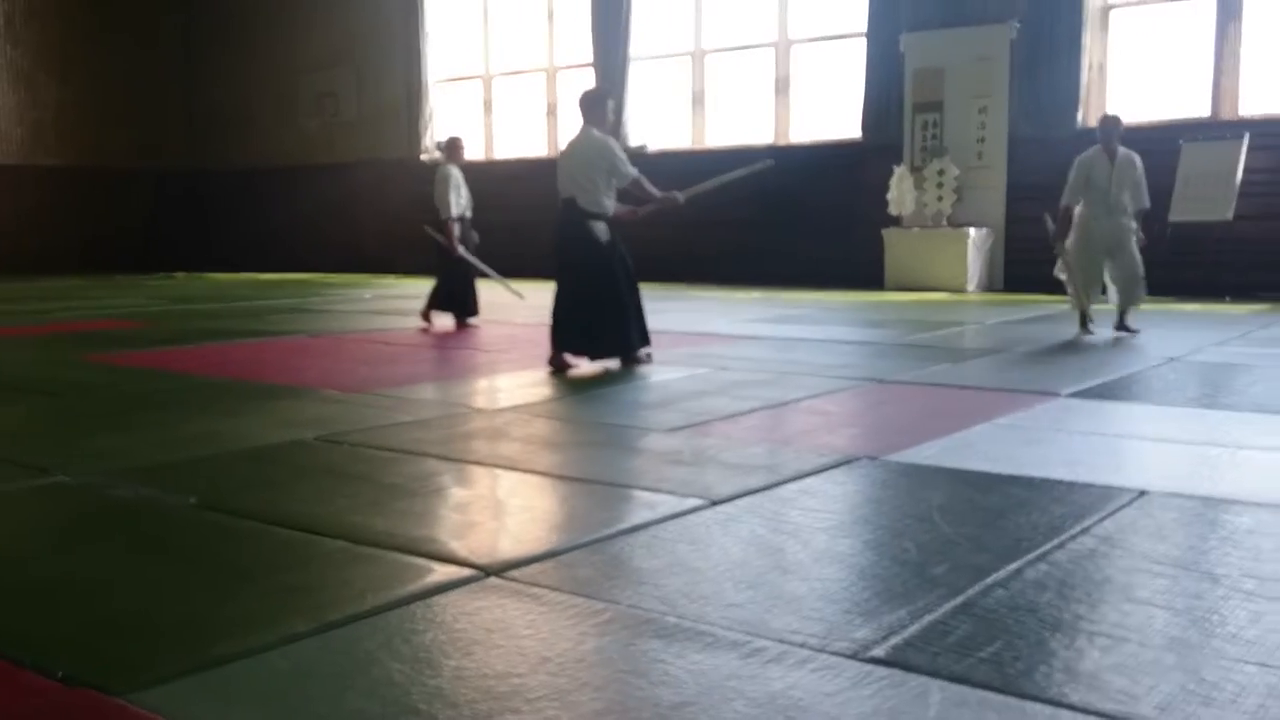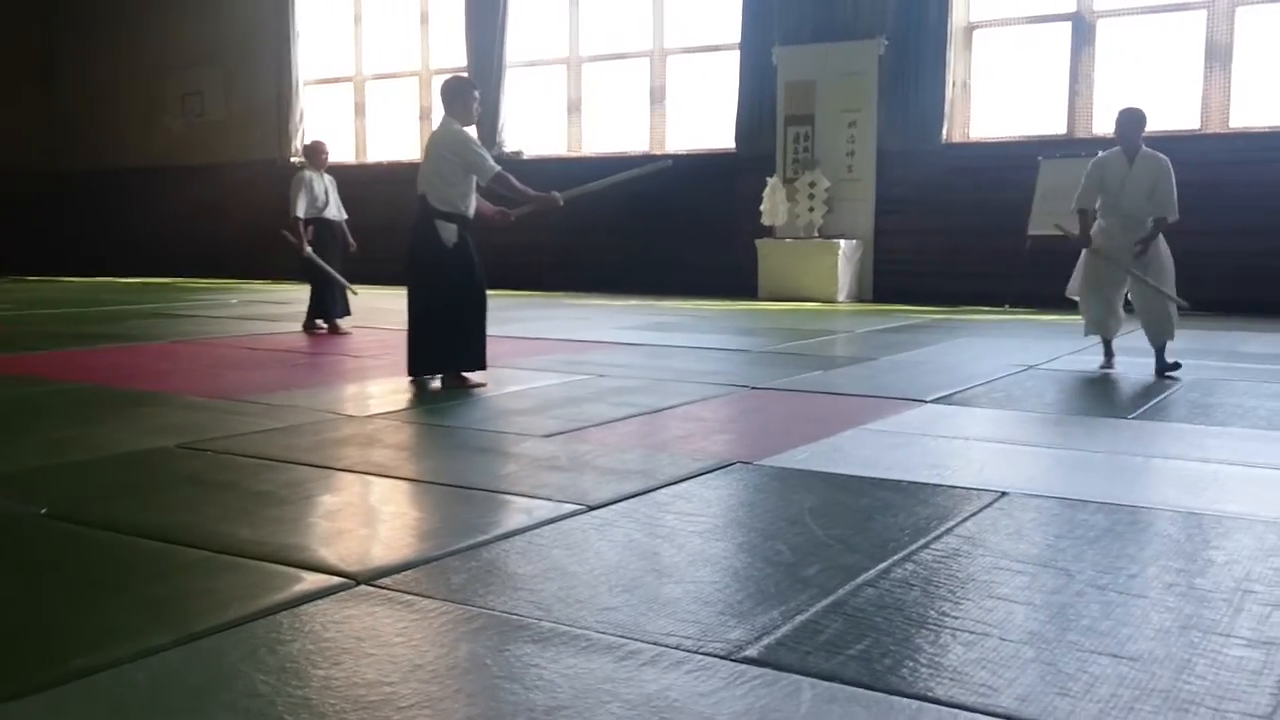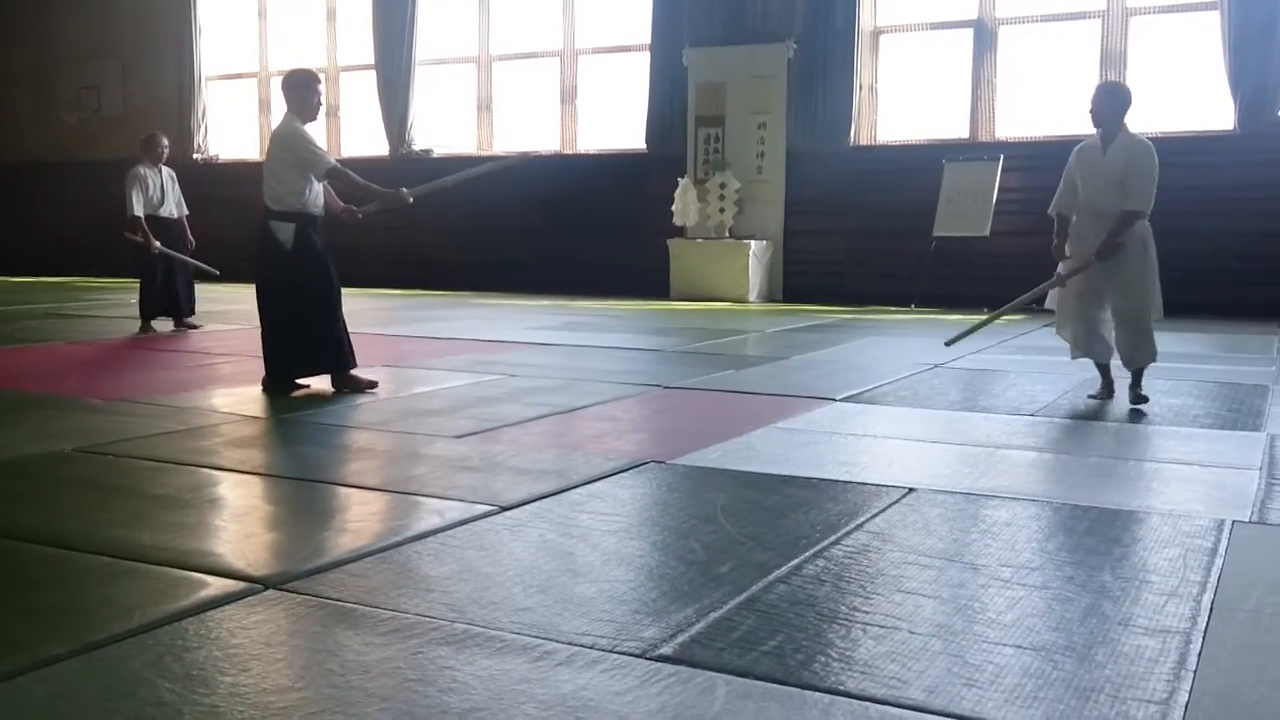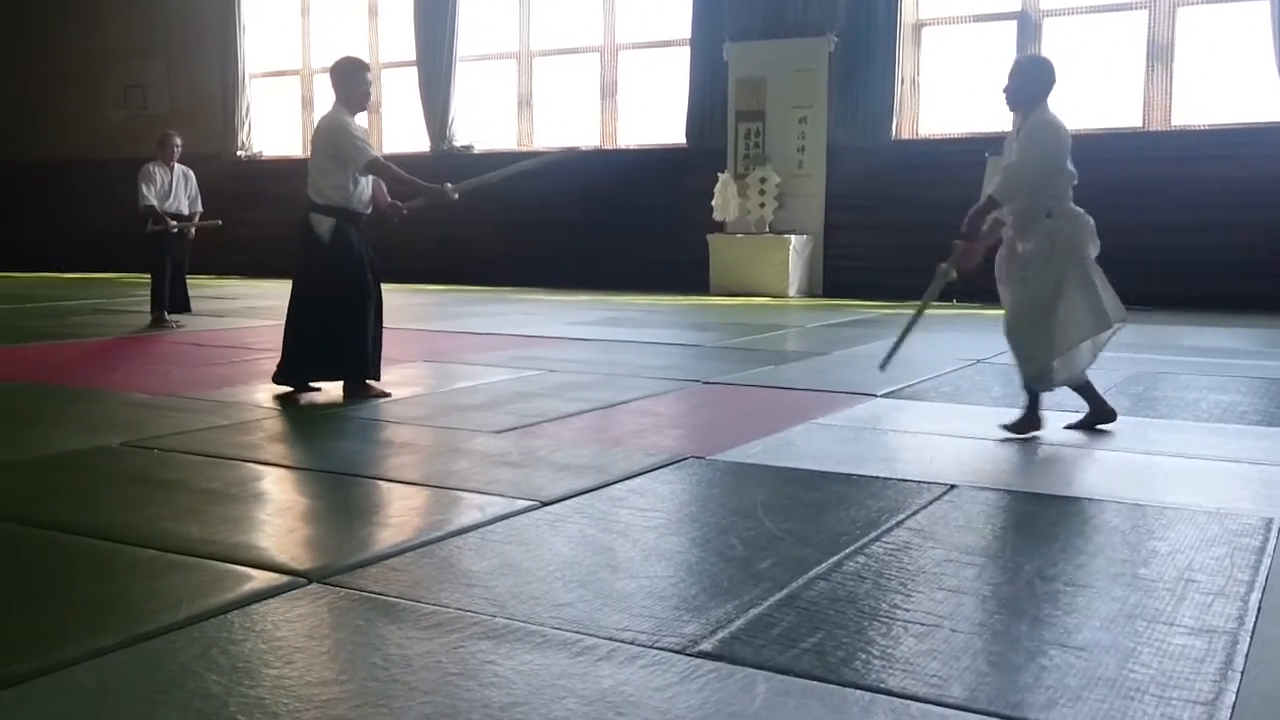
dt=1s
person 1, frame 1
left shoulder: (570, 148)
right shoulder: (603, 145)
right elbow: (633, 180)
left wrist: (619, 209)
right wrist: (662, 198)
left hip: (569, 225)
right hip: (591, 227)
left knee: (571, 287)
right knee: (616, 284)
left ankle: (559, 350)
right ankle: (628, 349)
person 1, frame 2
left shoulder: (441, 137)
right shoulder: (458, 138)
right elbow: (496, 177)
left wrist: (489, 211)
right wrist: (538, 198)
left hip: (432, 228)
right hip: (445, 230)
left knee: (432, 298)
right knee: (463, 298)
left ankle: (425, 365)
right ankle: (452, 370)
person 1, frame 3
left shoulder: (291, 134)
right shoulder: (291, 134)
left elbow: (319, 182)
right elbow: (335, 173)
left wrist: (339, 208)
right wrist: (384, 196)
left hip: (291, 230)
right hip: (291, 232)
left knee: (286, 305)
right knee: (321, 297)
left ankle: (279, 375)
right ankle: (340, 371)
person 1, frame 4
left shoulder: (349, 126)
right shoulder: (336, 126)
left elbow: (370, 175)
right elbow: (379, 167)
left wrist: (384, 203)
right wrist: (428, 190)
left hip: (340, 225)
right hip: (334, 226)
left knee: (318, 301)
right knee: (354, 300)
left ankle: (298, 371)
right ankle: (355, 378)
person 2, frame 1
left shoulder: (1132, 160)
right shoulder: (1086, 161)
left elbow: (1138, 198)
right elbow: (1070, 197)
left wrist: (1138, 229)
right wrist: (1060, 230)
left hip: (1120, 221)
right hip: (1091, 220)
left knee: (1131, 272)
right knee: (1086, 273)
left ankle: (1122, 319)
right ankle: (1083, 320)
person 2, frame 2
left shoulder: (1159, 163)
right shoulder: (1102, 162)
left elbow: (1166, 208)
right elbow: (1086, 200)
left wrist: (1151, 238)
right wrist: (1084, 230)
left hip: (1143, 236)
right hip: (1108, 235)
left knee: (1155, 299)
right knee: (1101, 296)
left ankle: (1160, 359)
right ankle: (1108, 351)
person 2, frame 3
left shoulder: (1140, 150)
right shoulder: (1082, 152)
left elbow: (1140, 204)
right elbow: (1066, 200)
left wrist: (1112, 238)
right wrist: (1060, 239)
left hip: (1127, 240)
right hip: (1085, 239)
left knee: (1132, 313)
right knee: (1087, 312)
left ankle: (1136, 382)
right ankle: (1105, 379)
person 2, frame 4
left shoulder: (1046, 132)
right shoulder: (1024, 133)
left elbow: (1010, 187)
right elbow: (1011, 198)
left wrist: (971, 229)
right wrist: (981, 238)
left hip: (1055, 237)
right hip: (1030, 239)
left knee: (1026, 324)
right knee: (1031, 328)
left ankle: (1032, 410)
right ankle: (1097, 406)
person 3, frame 1
left shoulder: (453, 171)
right shoulder: (449, 172)
right elbow: (447, 208)
left wrist: (468, 230)
right wrist: (452, 237)
left hip: (459, 226)
right hip: (454, 228)
left knee: (451, 272)
right knee: (463, 272)
left ankle: (430, 307)
right ankle: (462, 316)
person 3, frame 2
left shoulder: (329, 179)
right shoulder: (304, 178)
left elbow: (338, 211)
right elbow: (298, 212)
left wrist: (347, 236)
right wrist: (302, 239)
left hip: (331, 230)
right hip: (316, 231)
left knee: (323, 277)
right knee: (326, 276)
left ankle: (311, 319)
right ankle: (331, 321)
person 3, frame 3
left shoulder: (170, 174)
right shoulder: (138, 174)
left elbow: (179, 207)
right elbow: (135, 212)
left wrist: (187, 233)
right wrist: (149, 237)
left hip: (171, 228)
right hip: (151, 228)
left knee: (180, 272)
right knee: (152, 276)
left ankle: (181, 317)
right ankle: (146, 321)
person 3, frame 4
left shoulder: (187, 173)
right shoulder: (149, 171)
left elbow: (195, 204)
right elbow: (147, 203)
left wrist: (192, 225)
right wrist: (165, 220)
left hip: (181, 226)
right hip: (159, 226)
left knee: (178, 271)
right knee: (162, 269)
left ankle: (162, 313)
right ankle: (160, 313)
